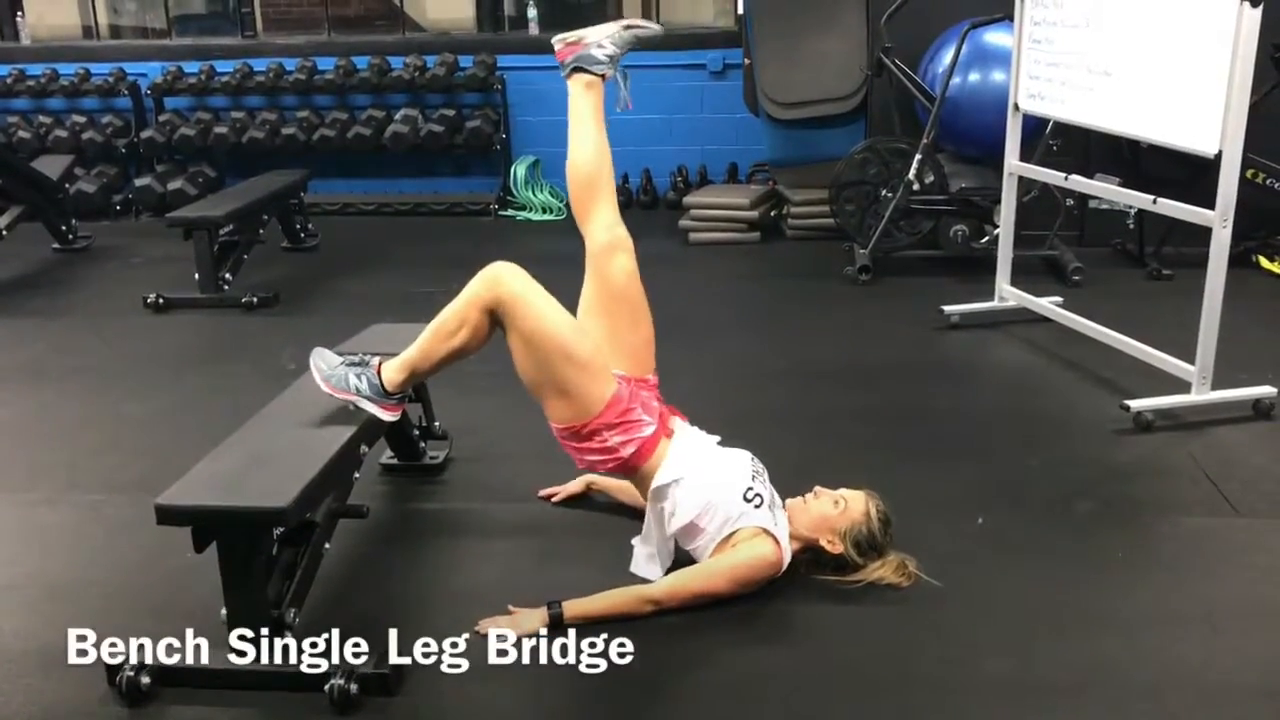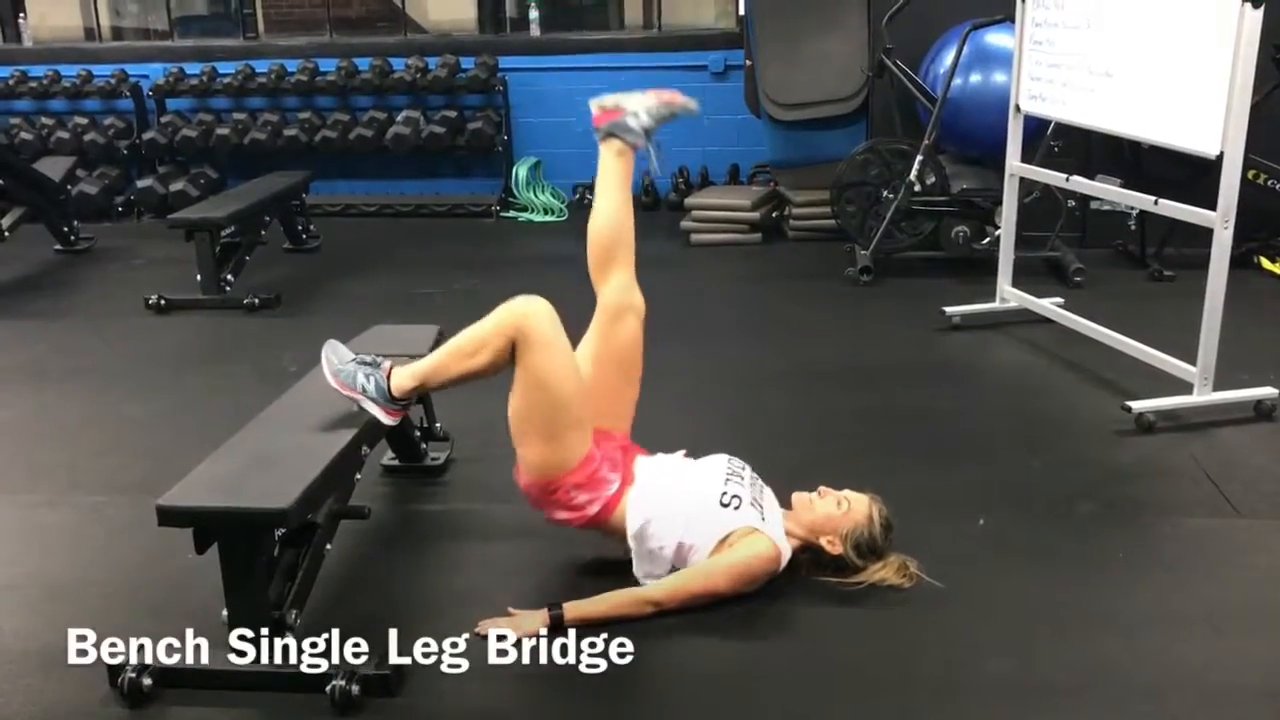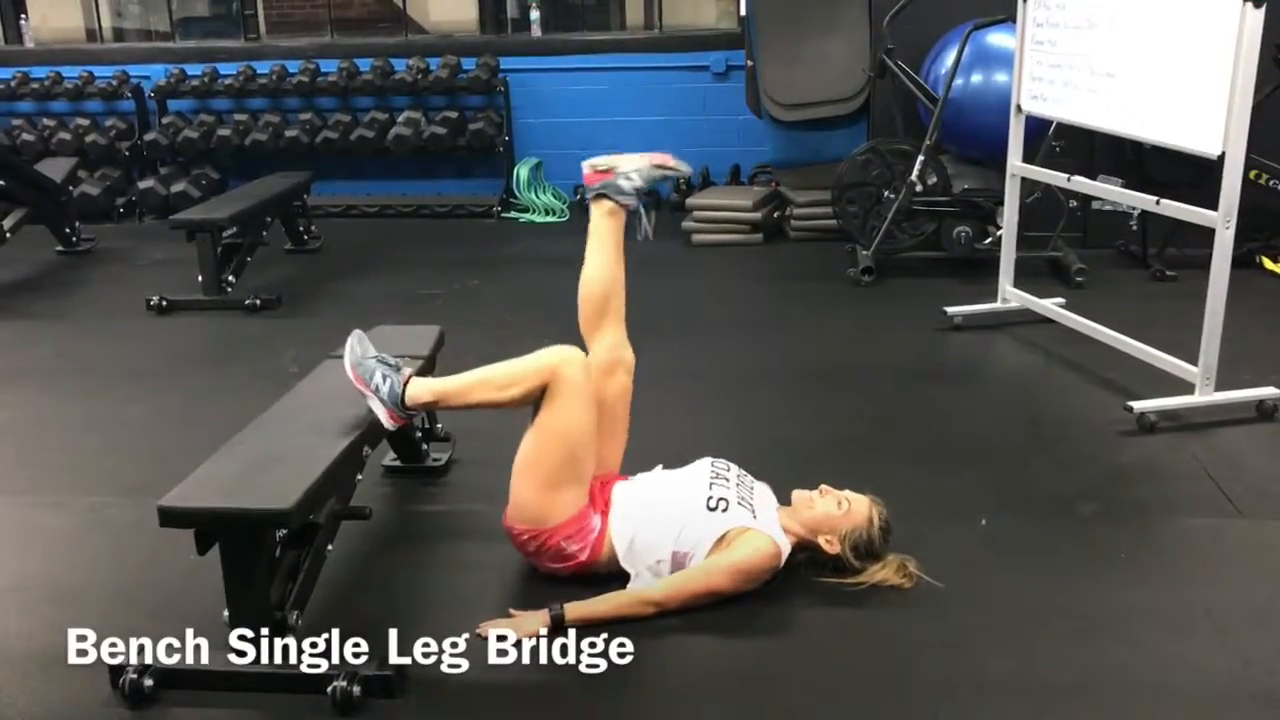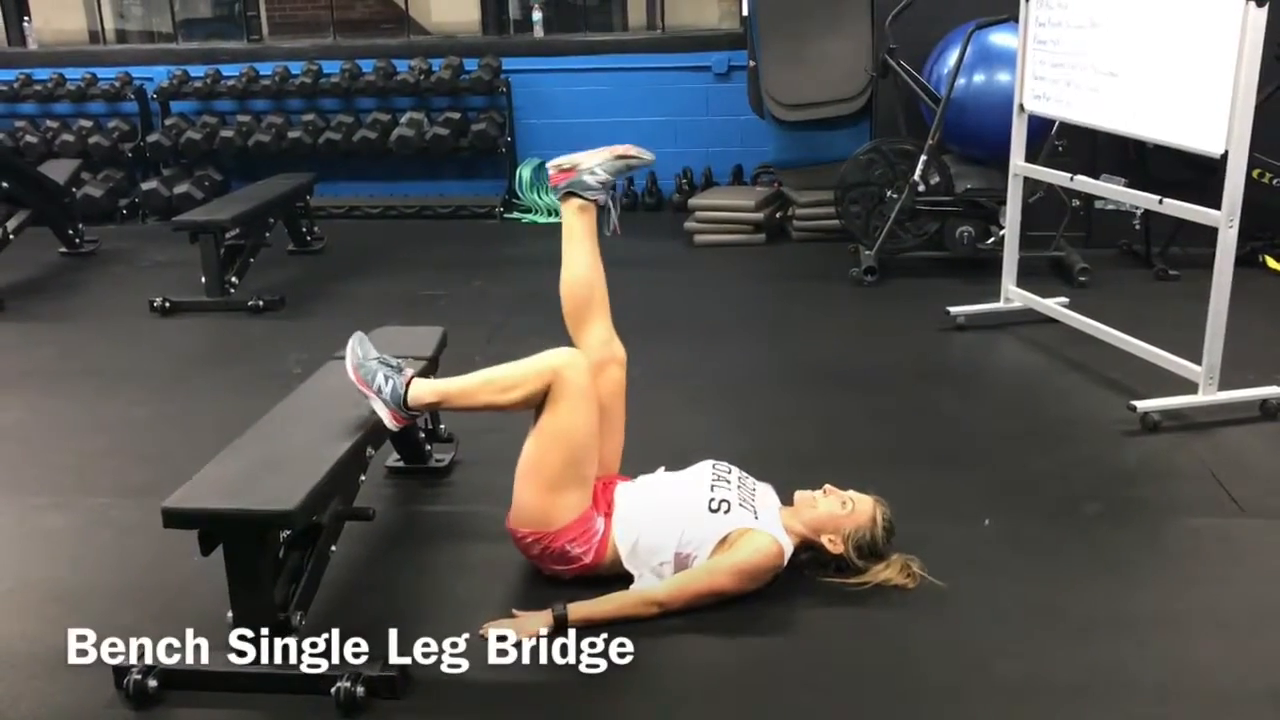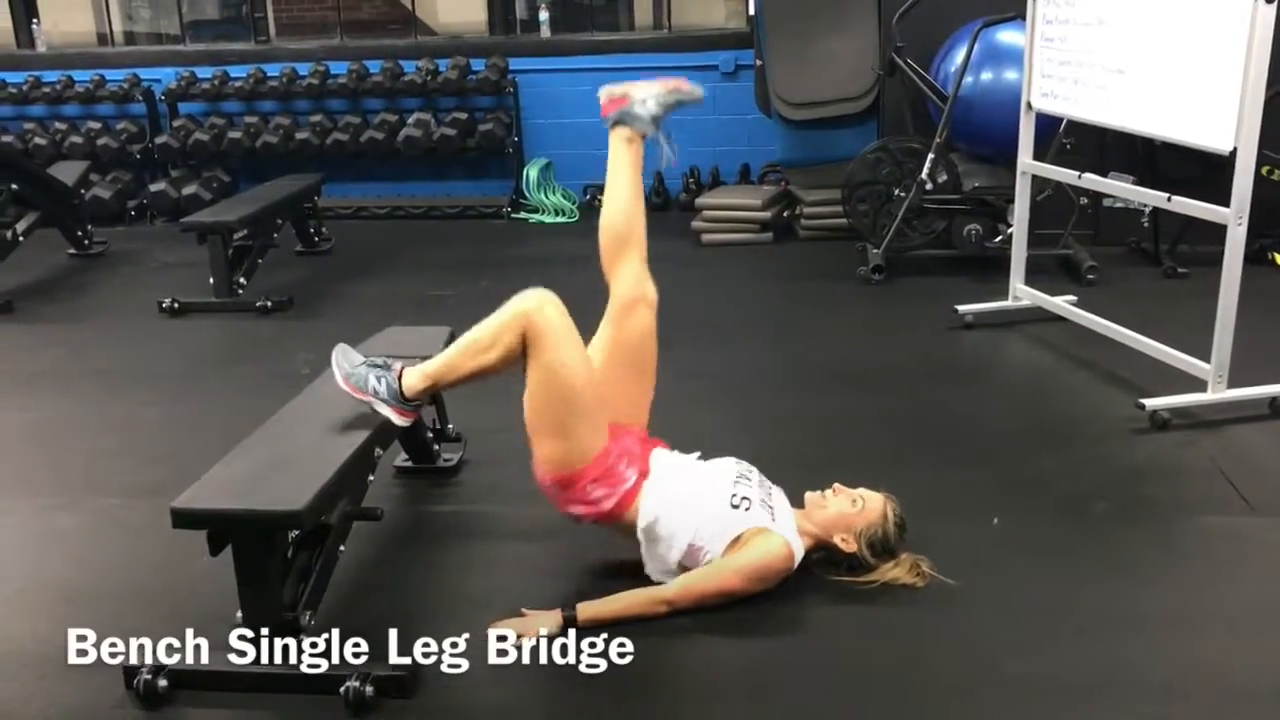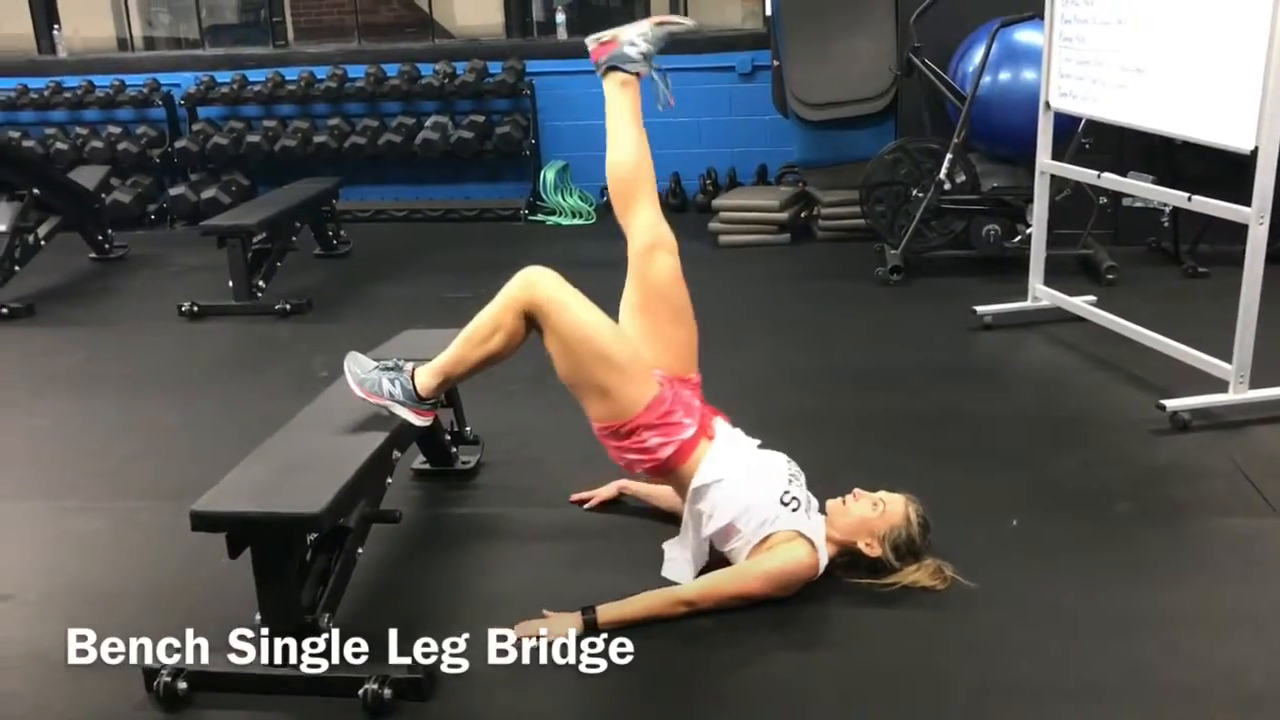
dt=0.3s
person 1, frame 1
left shoulder: (766, 553)
right shoulder: (770, 513)
left elbow: (655, 598)
left wrist: (551, 615)
left hip: (614, 427)
right hip: (630, 412)
left knee: (502, 283)
right knee: (608, 241)
left ankle: (386, 383)
person 1, frame 2
left shoulder: (764, 553)
right shoulder: (763, 511)
left elbow: (656, 598)
left wrist: (551, 616)
left hip: (585, 485)
right hip: (613, 466)
left knee: (530, 315)
left ankle: (394, 389)
person 1, frame 3
left shoulder: (763, 551)
right shoulder: (762, 505)
left elbow: (657, 599)
left wrist: (553, 618)
left hip: (564, 534)
right hip: (597, 500)
left knee: (566, 363)
left ankle: (407, 395)
person 1, frame 4
left shoulder: (765, 551)
right shoulder: (764, 506)
left elbow: (661, 600)
left wrist: (554, 619)
left hip: (565, 537)
right hip: (602, 501)
left knee: (569, 365)
left ankle: (410, 396)
person 1, frame 5
left shoulder: (776, 555)
right shoulder: (775, 515)
left elbow: (669, 597)
left wrist: (565, 617)
left hip: (598, 476)
right hip: (622, 459)
left knee: (537, 308)
left ankle: (404, 391)
person 1, frame 6
left shoulder: (802, 557)
right shoulder: (804, 517)
left elbow: (687, 599)
left wrist: (585, 621)
left hip: (655, 424)
right hip: (674, 410)
left knee: (536, 287)
right knee: (651, 241)
left ankle: (420, 389)
right ankle: (622, 74)
